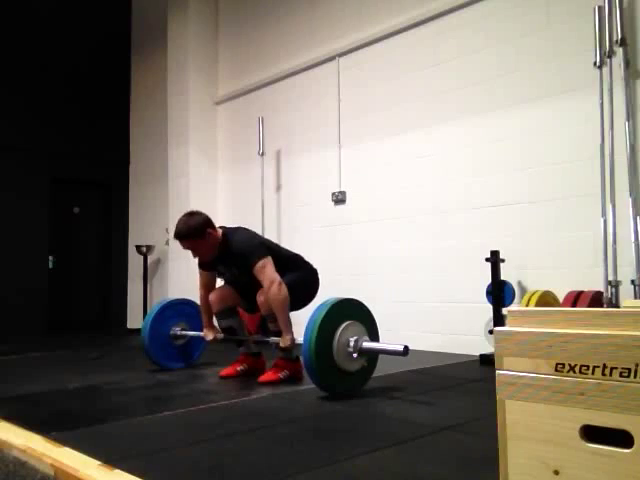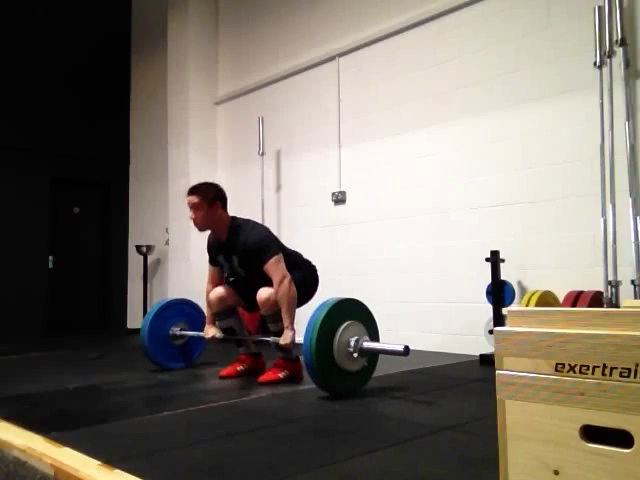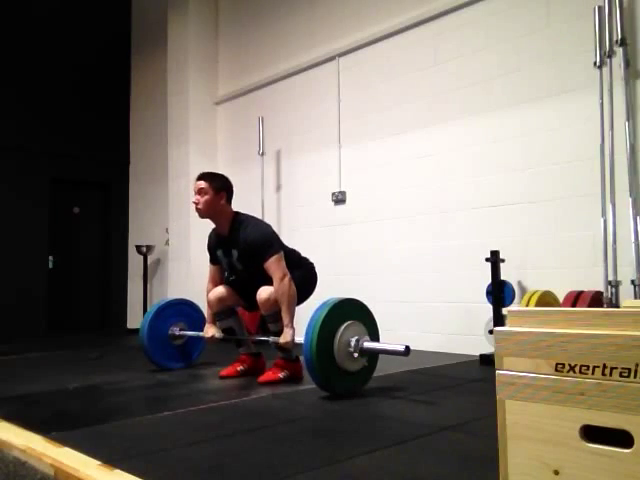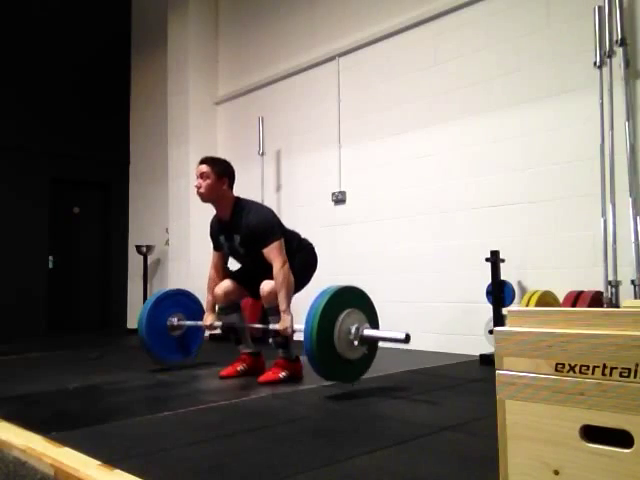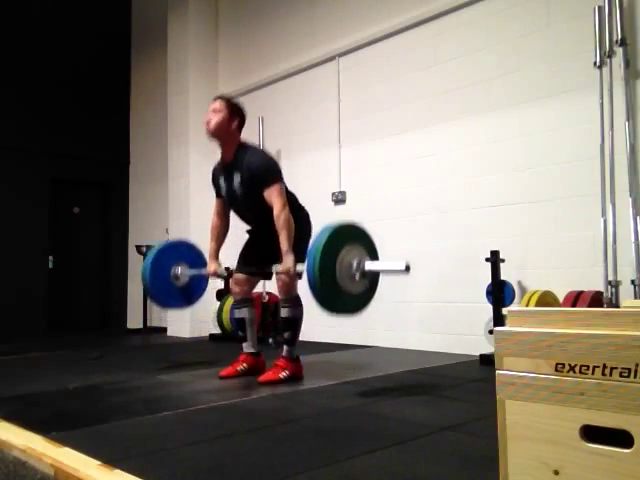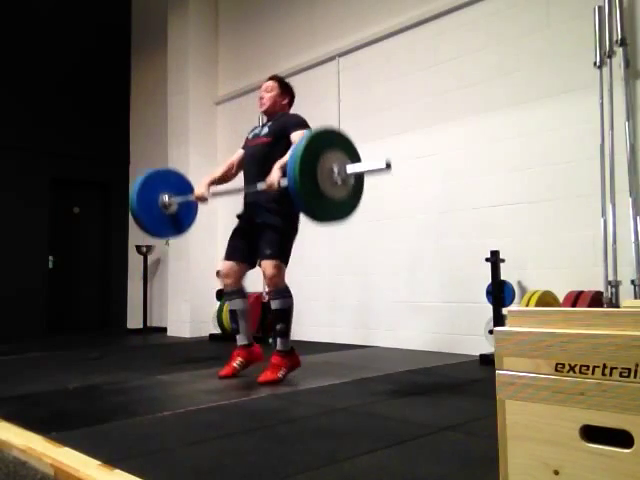
dt=0.3s
person 1, frame 1
left shoulder: (243, 243)
right shoulder: (207, 249)
left elbow: (274, 284)
right elbow: (205, 290)
left wrist: (286, 333)
right wrist: (208, 326)
left hip: (301, 277)
left knee: (265, 298)
right knee: (217, 298)
left ankle: (289, 362)
right ankle: (250, 356)
person 1, frame 2
left shoulder: (253, 237)
right shoulder: (214, 241)
left elbow: (282, 280)
right elbow: (213, 284)
left wrist: (288, 329)
right wrist: (210, 323)
left hip: (300, 277)
left knee: (266, 297)
right knee: (217, 297)
left ankle: (289, 362)
right ankle: (250, 356)
person 1, frame 3
left shoulder: (254, 233)
right shoulder: (215, 238)
left elbow: (283, 278)
right elbow: (214, 283)
left wrist: (288, 328)
right wrist: (210, 323)
left hip: (298, 276)
left knee: (266, 297)
right knee: (217, 297)
left ankle: (288, 362)
right ankle: (249, 357)
person 1, frame 4
left shoulder: (256, 218)
right shoulder: (217, 224)
left elbow: (281, 266)
right elbow: (217, 270)
left wrist: (285, 315)
right wrist: (209, 311)
left hip: (298, 258)
left knee: (268, 291)
right knee: (223, 294)
left ankle: (288, 362)
right ankle: (250, 357)
person 1, frame 5
left shoulder: (256, 161)
right shoulder: (219, 170)
left elbow: (280, 208)
right elbow: (220, 216)
left wrist: (288, 256)
right wrist: (213, 258)
left hip: (291, 227)
right hip: (261, 231)
left knee: (285, 284)
right knee: (238, 287)
left ankle: (289, 361)
right ankle: (251, 356)
person 1, frame 6
left shoulder: (292, 122)
right shoulder: (256, 130)
right elbow: (234, 163)
left wrist: (279, 170)
right wrist: (207, 183)
left hip: (277, 213)
right hip: (251, 214)
left knee: (272, 275)
right knee: (229, 277)
left ankle: (284, 352)
right ankle: (245, 348)
